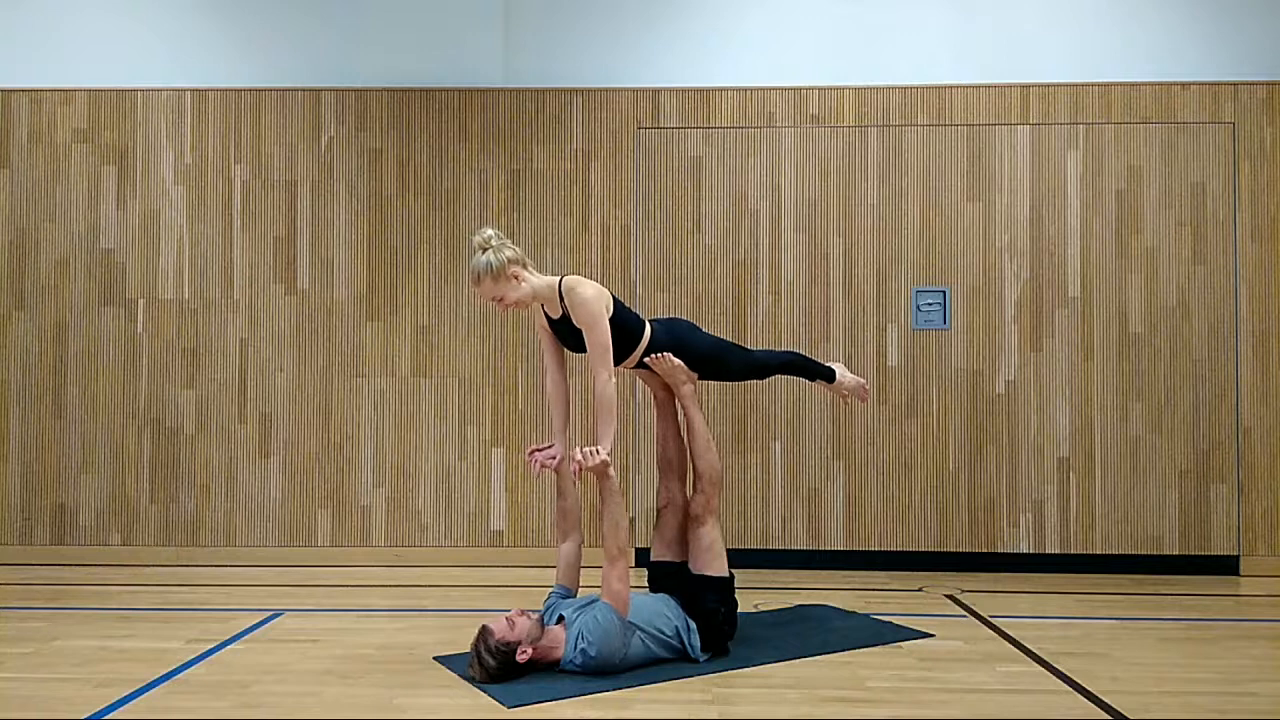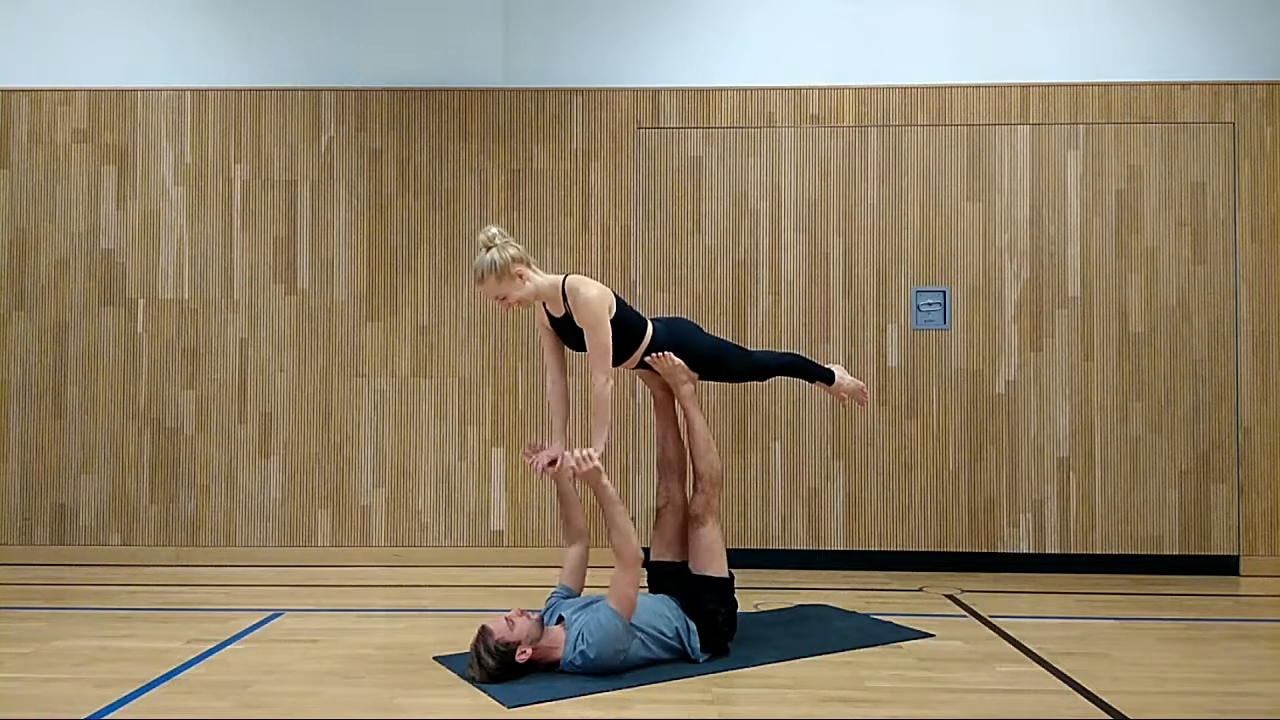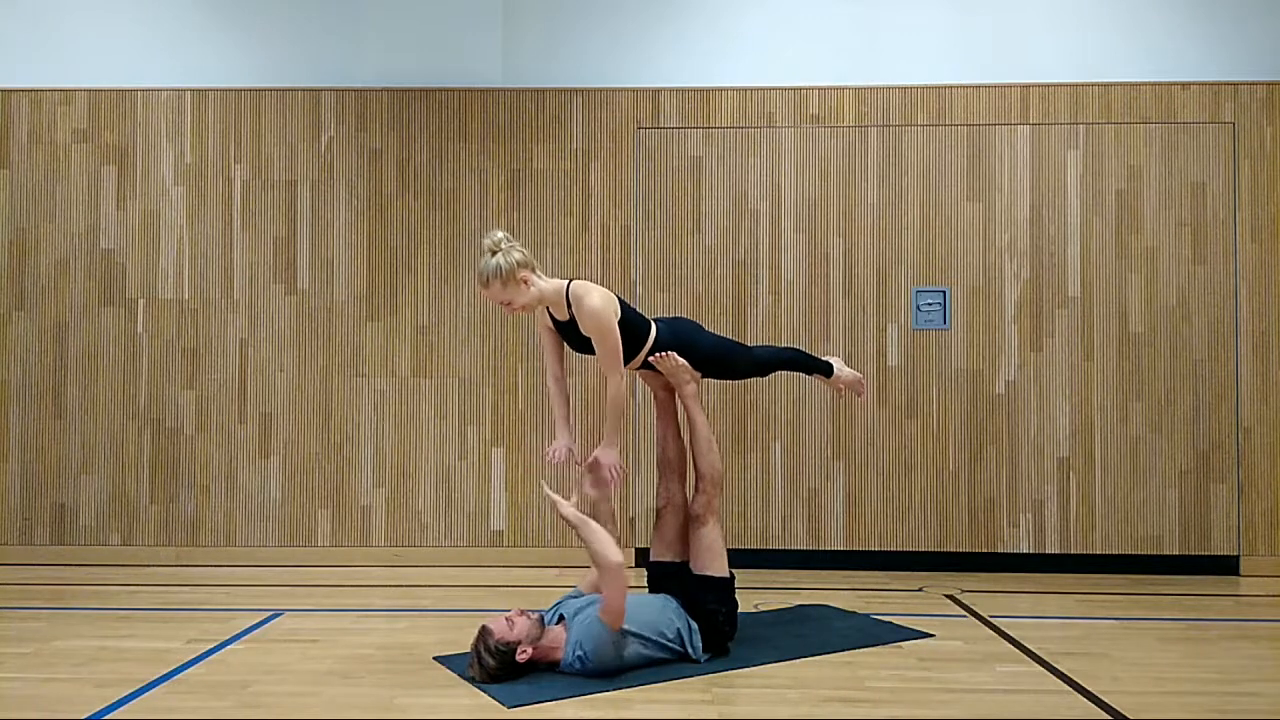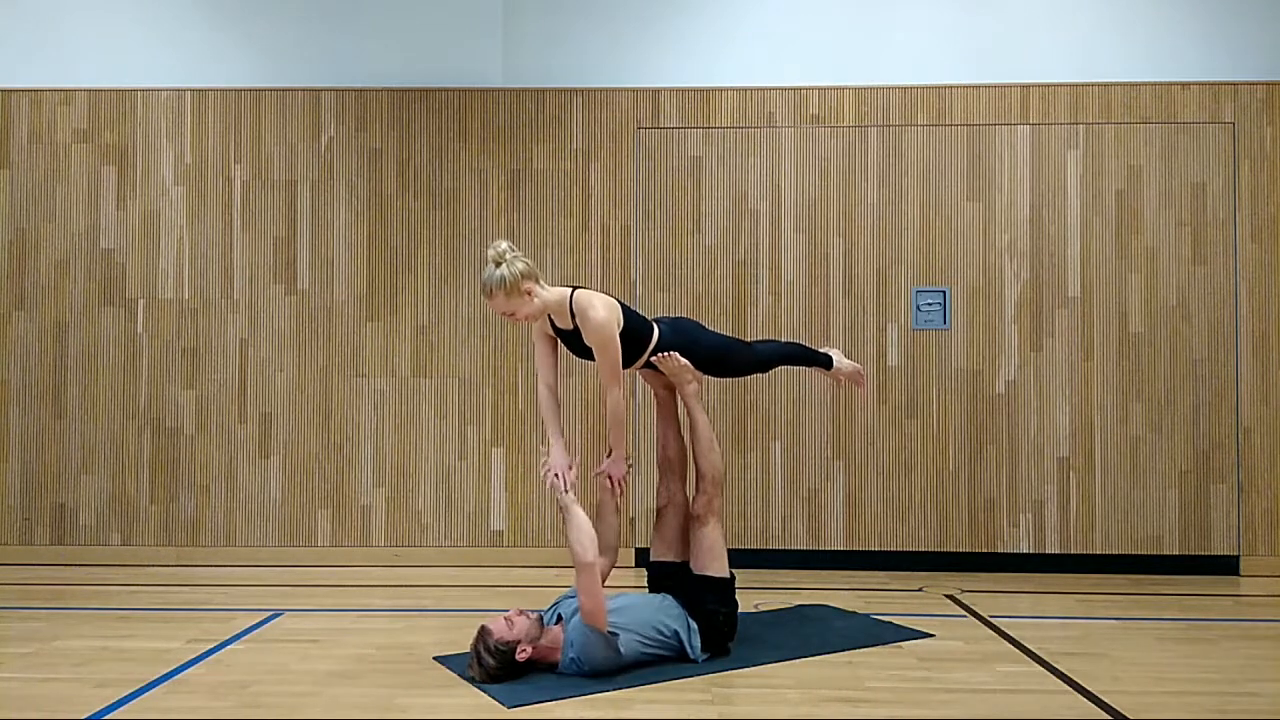
dt=0.4s
person 1, frame 1
left shoulder: (580, 295)
right shoulder: (543, 312)
left elbow: (604, 376)
right elbow: (555, 377)
left wrist: (604, 446)
right wrist: (559, 442)
left hip: (677, 346)
right hip: (655, 359)
left knee: (755, 365)
right knee: (753, 367)
left ankle: (831, 374)
right ankle: (828, 375)
person 1, frame 2
left shoulder: (582, 295)
right shoulder: (544, 311)
left elbow: (602, 377)
right elbow: (555, 377)
left wrist: (597, 447)
right wrist: (558, 442)
left hip: (677, 347)
right hip: (656, 358)
left knee: (755, 366)
right knee: (752, 368)
left ankle: (830, 376)
right ankle: (826, 376)
person 1, frame 3
left shoulder: (588, 302)
right shoulder: (546, 311)
left elbow: (616, 379)
right elbow: (555, 377)
left wrist: (610, 444)
right wrist: (563, 434)
left hip: (681, 346)
right hip: (657, 355)
left knee: (756, 362)
right knee: (753, 363)
left ankle: (829, 368)
right ankle: (825, 369)
person 1, frame 4
left shoulder: (593, 314)
right shoulder: (545, 318)
left elbow: (614, 391)
right elbow: (545, 386)
left wrist: (618, 455)
right wrist: (557, 449)
left hip: (683, 345)
right hip: (658, 350)
left knee: (758, 357)
right knee: (754, 356)
left ankle: (829, 360)
right ankle: (824, 360)
person 2, frame 1
left shoulder: (554, 616)
right shoulder: (593, 649)
left elbow: (570, 539)
right elbow: (616, 556)
left wrist: (562, 473)
right wrist: (606, 479)
left hip: (670, 604)
right hip: (704, 621)
right knee: (702, 507)
left ankle: (666, 394)
right ankle: (685, 393)
person 2, frame 2
left shoulder: (554, 617)
right shoulder: (593, 650)
left elbow: (576, 543)
right elbow: (629, 558)
left wrist: (564, 480)
right wrist: (600, 483)
left hip: (669, 603)
right hip: (703, 621)
right knee: (702, 506)
left ankle: (665, 394)
right ankle: (684, 392)
person 2, frame 3
left shoulder: (558, 617)
right shoulder: (588, 653)
left elbow: (608, 566)
right elbow: (615, 565)
left wrist: (599, 500)
right wrist: (572, 514)
left hip: (671, 605)
right hip: (704, 621)
right knee: (703, 507)
left ankle: (666, 393)
right ankle: (687, 392)
person 2, frame 4
left shoulder: (556, 616)
right shoulder: (583, 653)
left elbow: (603, 557)
right elbow: (587, 562)
left wrist: (607, 493)
right wrist: (566, 499)
left hip: (670, 603)
right hip: (704, 621)
right knee: (704, 507)
left ankle: (667, 393)
right ankle: (688, 392)
